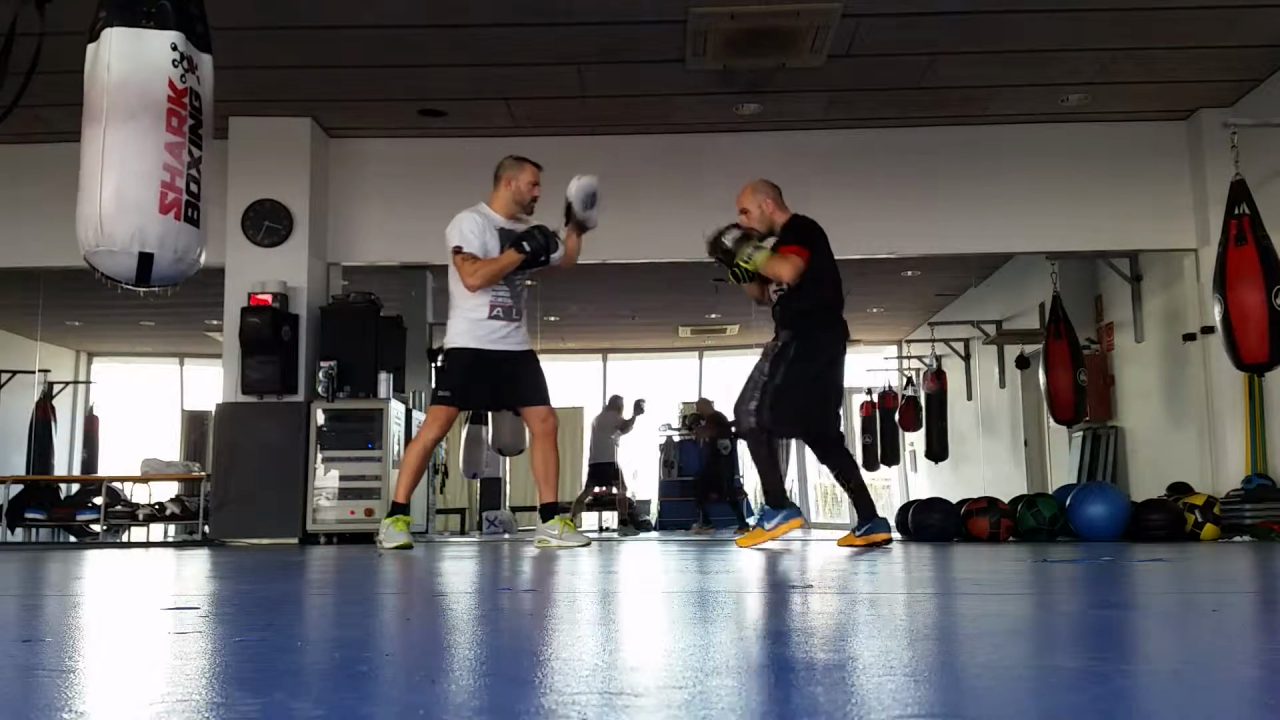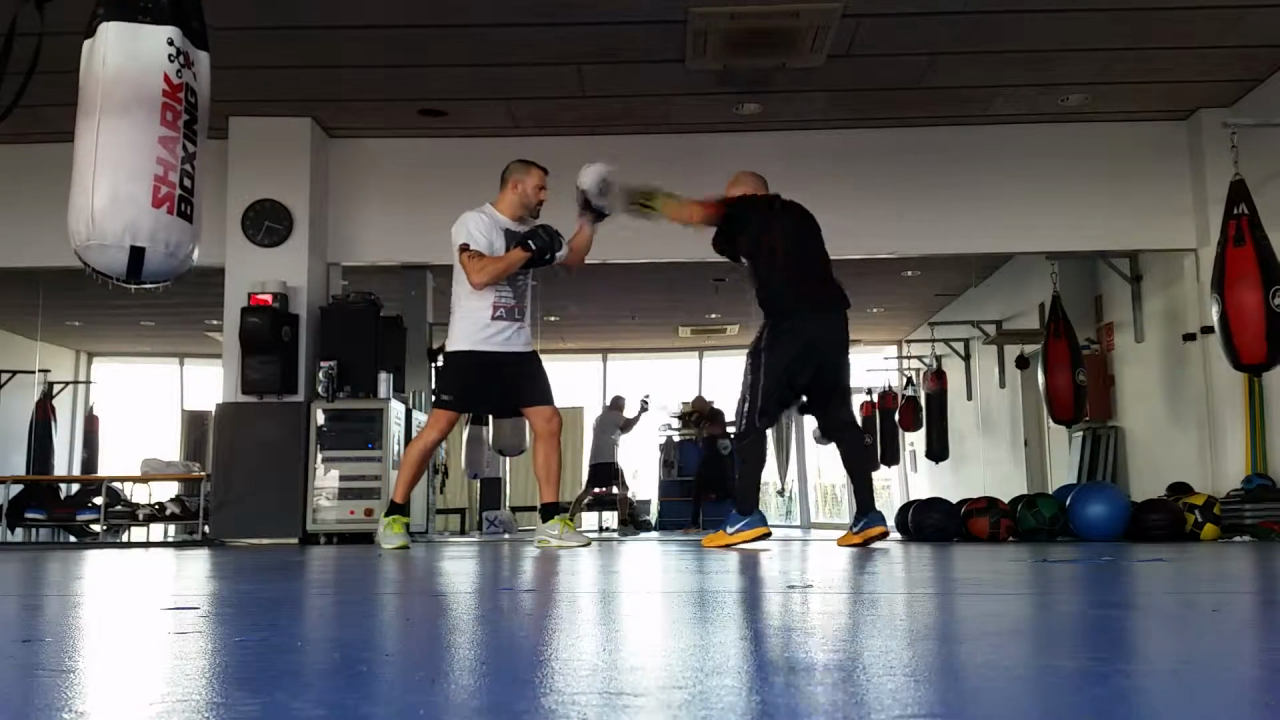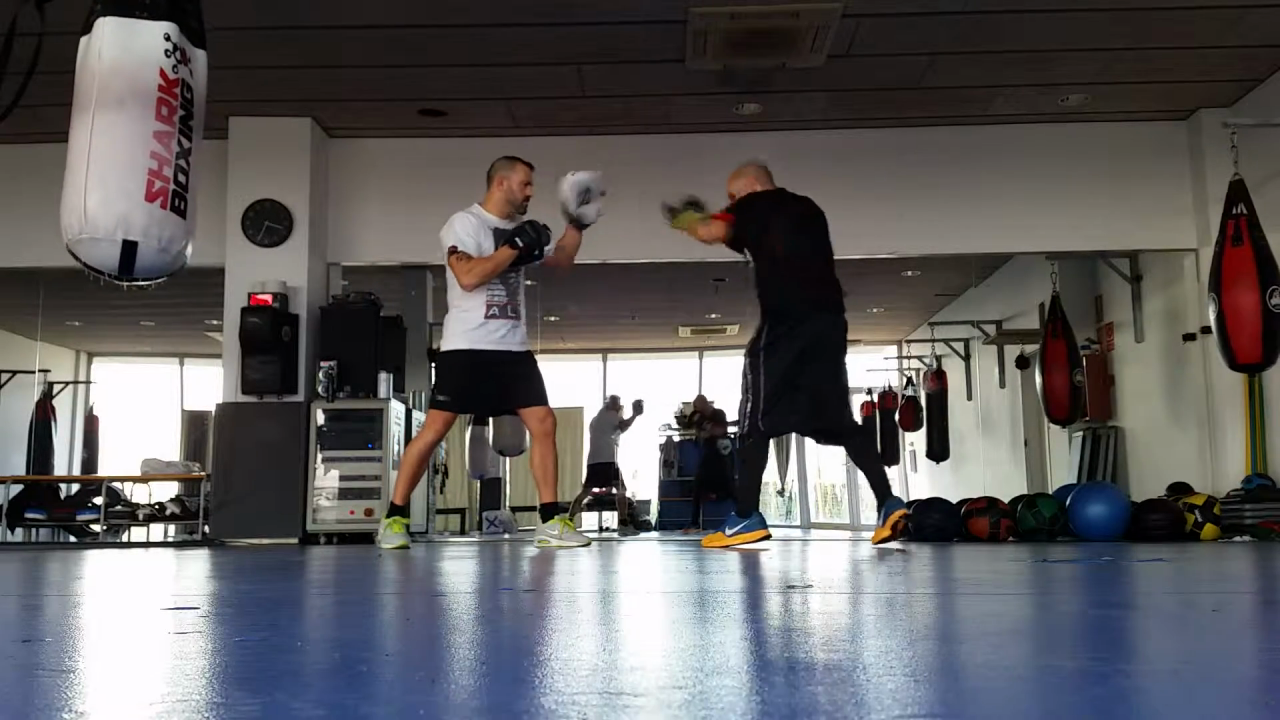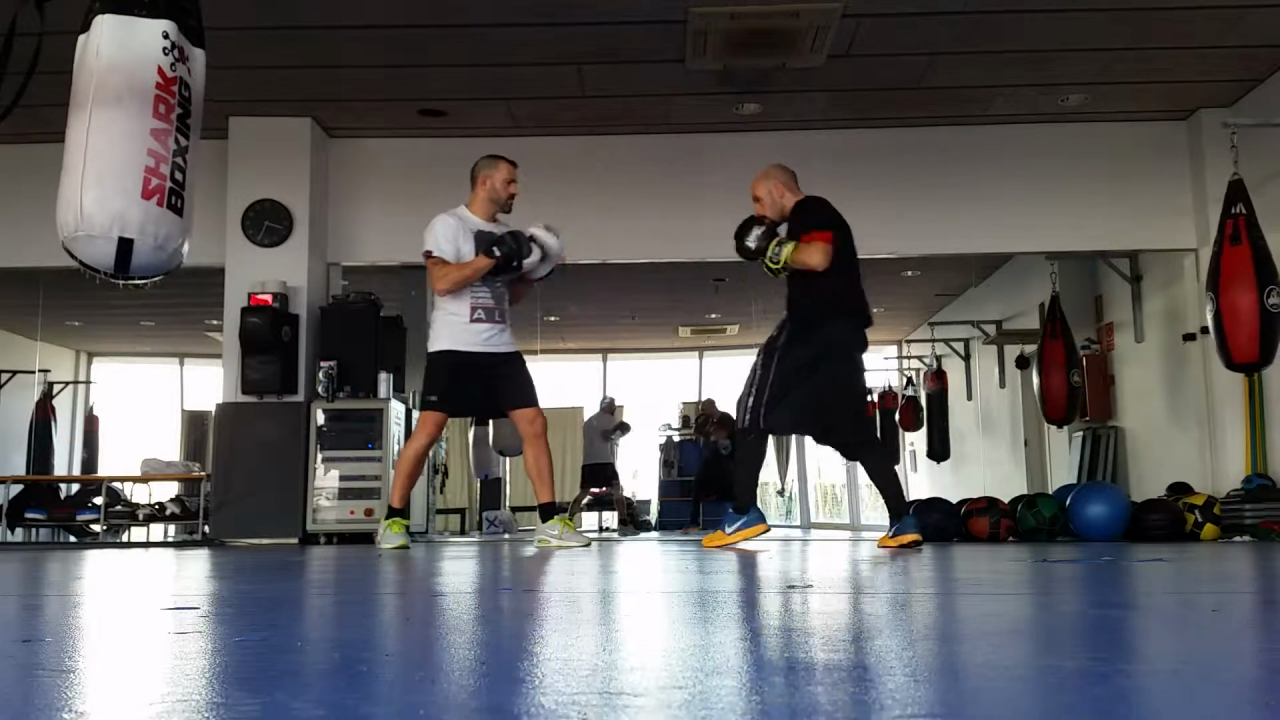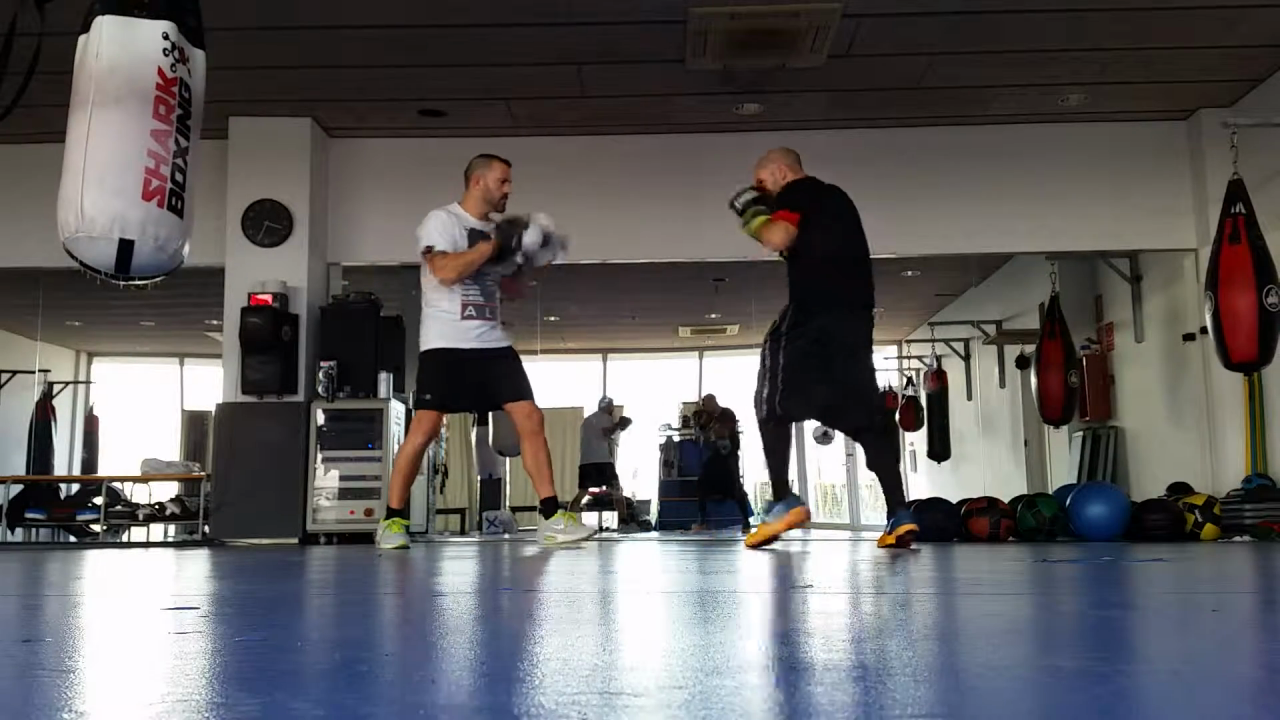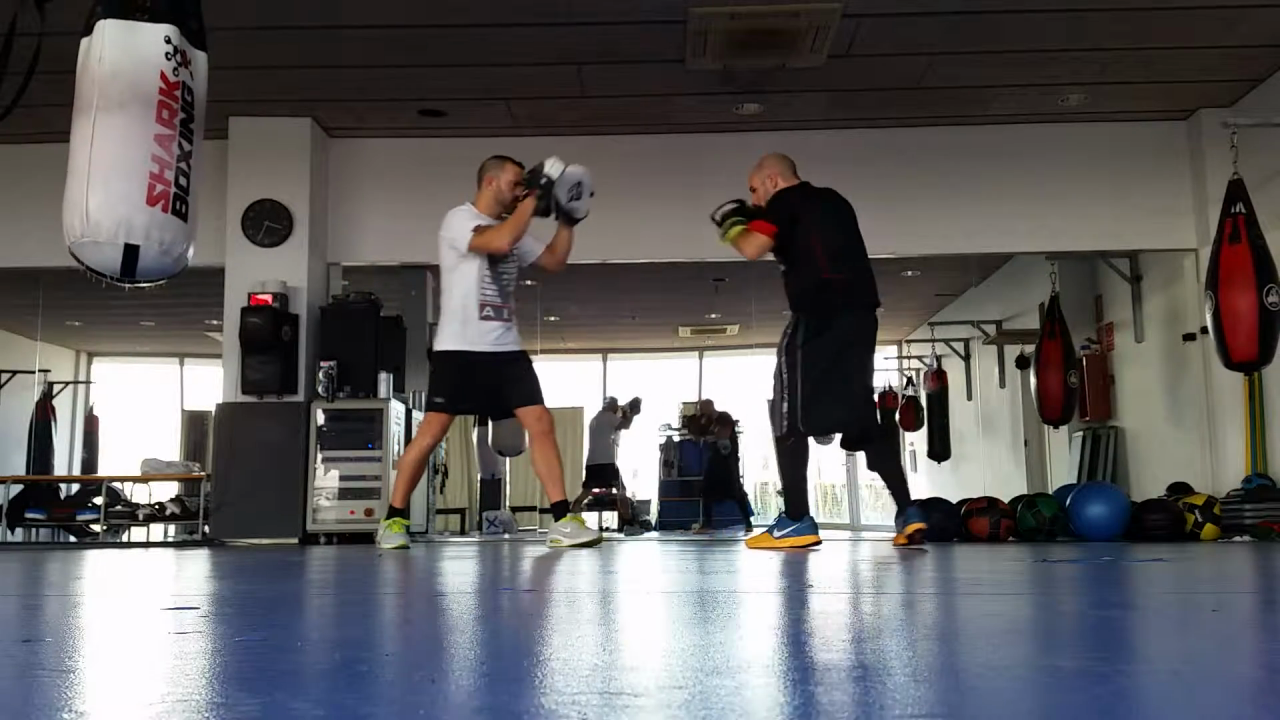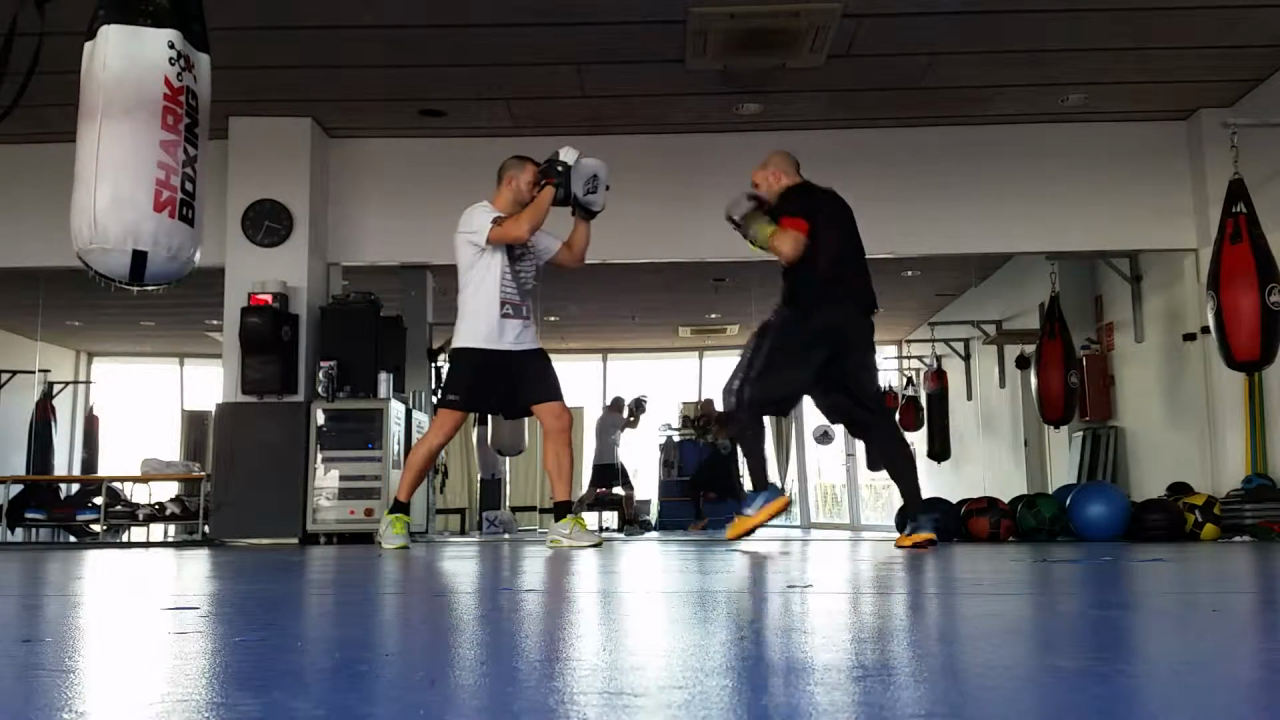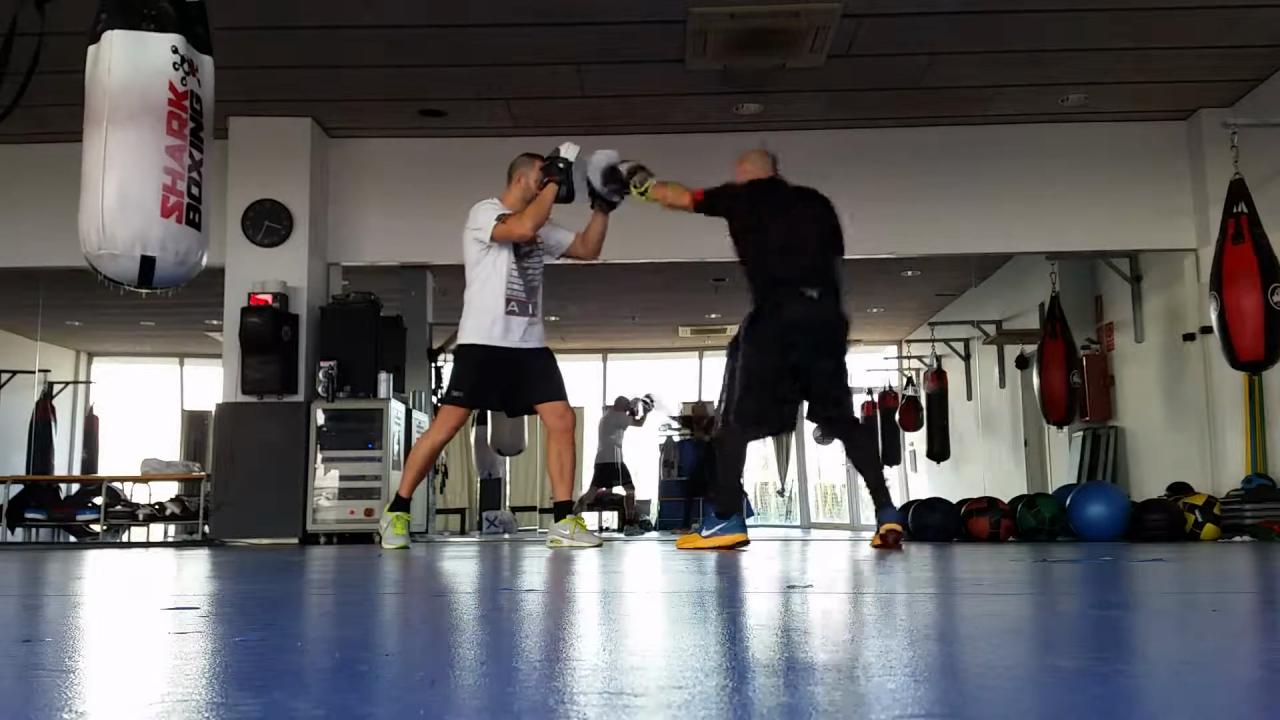
dt=0.2s
person 1, frame 1
left shoulder: (524, 229)
right shoulder: (470, 221)
left elbow: (564, 262)
right elbow: (473, 278)
left wrist: (576, 226)
right wrist: (521, 249)
left hip: (515, 347)
right hip: (469, 344)
left knee: (545, 423)
right knee: (437, 424)
left ankle: (550, 521)
right ankle: (396, 515)
person 1, frame 2
left shoulder: (527, 231)
right shoulder: (475, 221)
left elbow: (574, 258)
right elbow: (479, 276)
left wrist: (589, 217)
right wrist: (527, 248)
left hip: (517, 349)
right hip: (471, 347)
left knee: (548, 423)
right knee: (438, 427)
left ankle: (551, 522)
right ankle: (394, 515)
person 1, frame 3
left shoulder: (518, 228)
right shoulder: (465, 222)
left elbow: (559, 261)
right elbow: (468, 277)
left wrist: (575, 223)
right wrist: (515, 246)
left hip: (513, 348)
right hip: (467, 347)
left knee: (543, 424)
right knee: (435, 428)
left ankle: (550, 522)
right ankle: (394, 518)
person 1, frame 4
left shoulder: (504, 233)
right shoulder: (447, 225)
right elbow: (442, 283)
left wrist: (533, 268)
right wrist: (493, 255)
left hip: (501, 349)
right hip: (453, 348)
left knee: (534, 424)
right knee: (428, 431)
left ankle: (550, 522)
right ankle: (393, 519)
person 1, frame 5
left shoulder: (495, 230)
right shoulder: (440, 220)
right elbow: (445, 273)
right wrist: (493, 241)
left hip: (493, 345)
right hip: (445, 345)
left knee: (530, 419)
right knee: (423, 429)
left ankle: (553, 518)
right ankle: (393, 520)
person 1, frame 6
left shoulder: (513, 231)
right shoulder: (459, 219)
left elbow: (555, 260)
right elbow: (501, 241)
left wrist: (567, 218)
right wrist: (535, 195)
left hip: (506, 348)
right hip: (460, 347)
left knee: (540, 423)
right knee: (432, 430)
left ankle: (562, 521)
right ankle: (395, 518)
person 1, frame 7
left shoulder: (531, 232)
right shoulder: (476, 217)
left elbow: (572, 258)
right elbow: (520, 230)
left wrist: (582, 213)
right wrist: (551, 185)
left hip: (524, 348)
right hip: (477, 346)
left knee: (558, 421)
right knee: (444, 428)
left ankle: (564, 523)
right ankle: (397, 514)
person 1, frame 8
left shoulder: (541, 227)
right shoulder: (484, 213)
left elbow: (589, 249)
right elbow: (522, 228)
left wrist: (602, 205)
right wrist: (555, 183)
left hip: (530, 345)
right hip: (483, 342)
left knee: (562, 421)
right knee: (447, 424)
left ankle: (564, 522)
right ankle: (397, 511)
person 2, frame 1
left shoulder: (799, 228)
right shoulder: (781, 241)
left elbow: (787, 272)
right elbow: (762, 293)
left wrist: (745, 248)
right wrist: (737, 261)
left hip: (806, 338)
right hip: (823, 340)
left knee: (752, 414)
right knee: (825, 434)
left ankle: (779, 509)
right ankle: (870, 520)
person 2, frame 2
left shoulder: (750, 210)
right shoulder: (799, 215)
left elbow: (692, 212)
left wrist: (650, 199)
right wrist: (745, 252)
left hip: (790, 324)
right hip: (831, 321)
left knee: (754, 417)
right knee: (839, 418)
left ankle: (747, 515)
right ankle: (867, 515)
person 2, frame 3
left shoulder: (757, 204)
right shoulder: (808, 209)
left elbow: (710, 229)
left wrist: (683, 213)
left hip: (787, 323)
right hip: (828, 320)
left knee: (756, 418)
right knee: (837, 419)
left ankle: (747, 518)
right ankle: (888, 503)
person 2, frame 4
left shoulder: (809, 210)
right shoulder: (824, 214)
left elbow: (817, 259)
left wrist: (773, 245)
right wrist: (769, 255)
left hip: (809, 328)
right hip: (847, 331)
left knee: (754, 413)
right knee: (856, 430)
left ankle: (744, 514)
right ankle: (902, 521)
person 2, frame 5
left shoulder: (796, 193)
right shoulder: (836, 198)
left elbow: (778, 239)
left wrist: (754, 213)
left hip: (812, 313)
right hip: (855, 315)
left knee: (775, 404)
right knee: (863, 415)
left ankle: (785, 502)
right ankle: (900, 515)
person 2, frame 6
left shoulder: (785, 201)
right shoulder: (834, 201)
left elbow: (752, 249)
left wrist: (732, 222)
right wrist: (756, 222)
left hip: (819, 321)
right hip: (858, 319)
left knee: (790, 418)
right knee: (861, 420)
left ankle: (796, 522)
right ankle: (908, 512)
person 2, frame 7
left shoulder: (796, 197)
right shoulder: (833, 202)
left elbow: (788, 249)
left wrist: (754, 220)
right wrist: (761, 231)
left hip: (807, 312)
right hip: (854, 318)
left knee: (744, 397)
right knee: (874, 418)
left ankle: (763, 492)
right ankle: (919, 522)
person 2, frame 8
left shoulder: (743, 196)
right shoulder: (816, 201)
left elbow: (677, 196)
left wrist: (638, 179)
left hip: (776, 313)
right hip: (824, 313)
left knee: (737, 418)
right knee: (841, 419)
left ankle: (727, 519)
right ankle: (886, 513)
